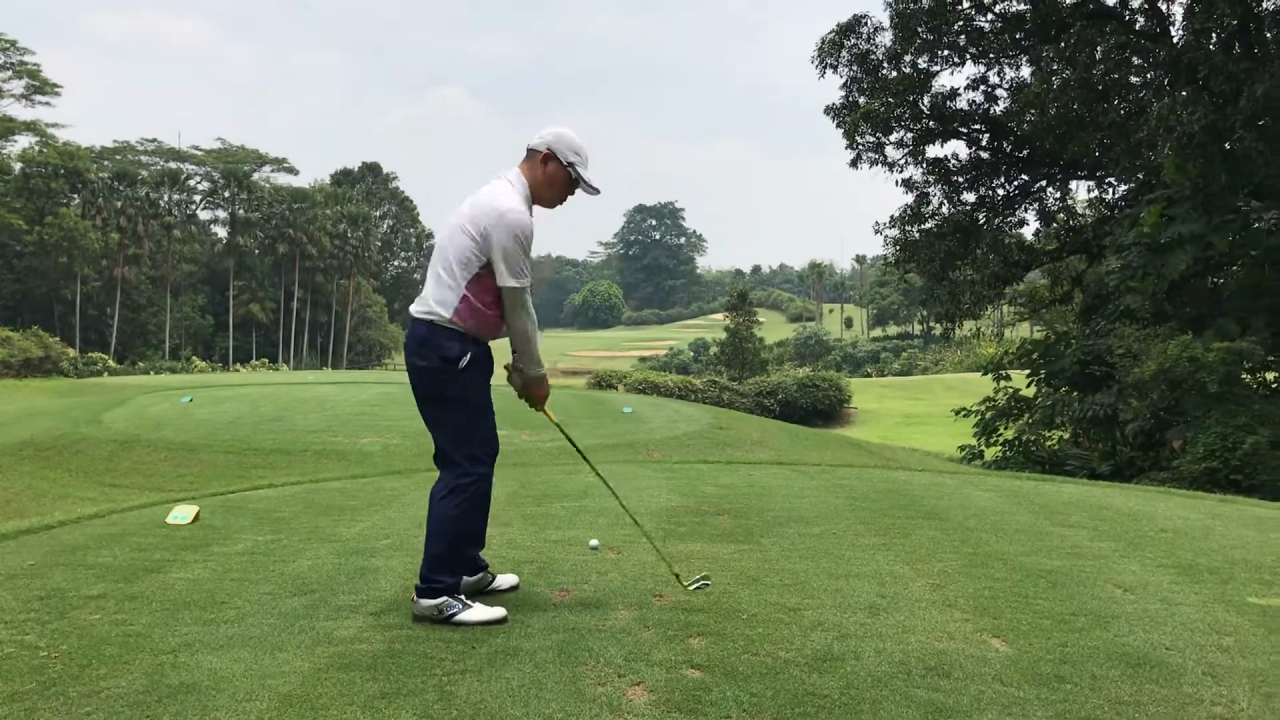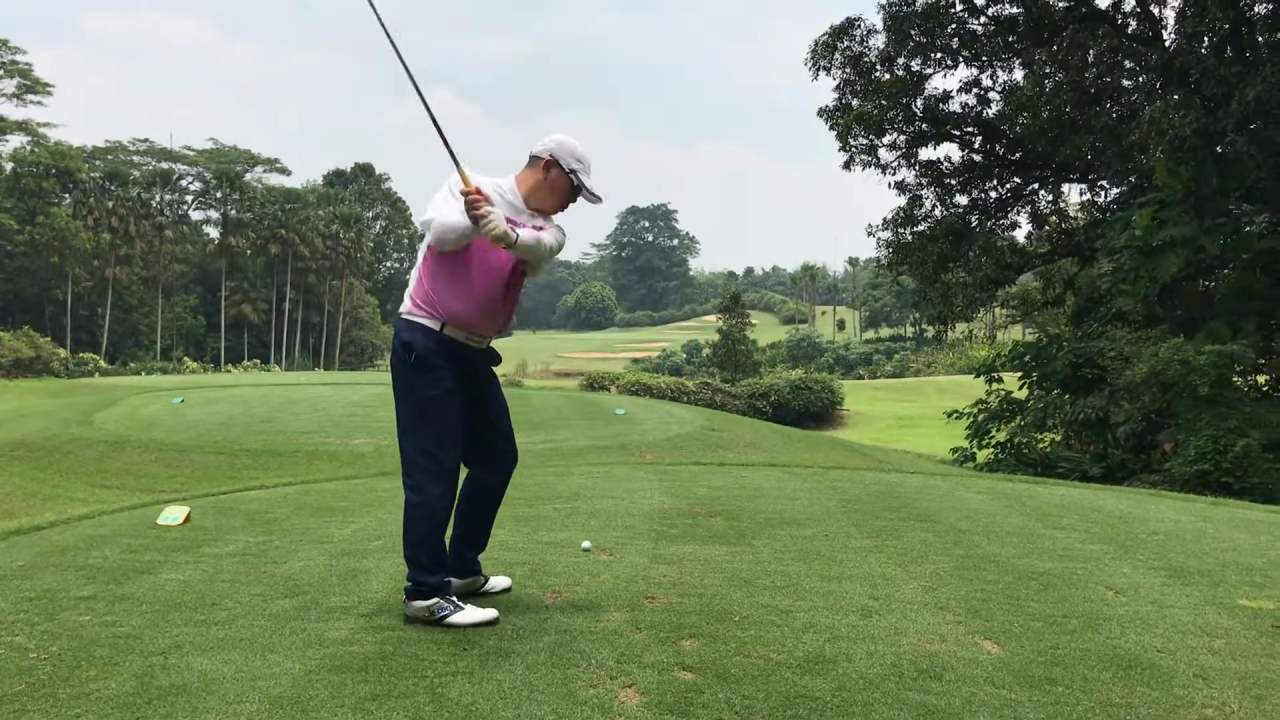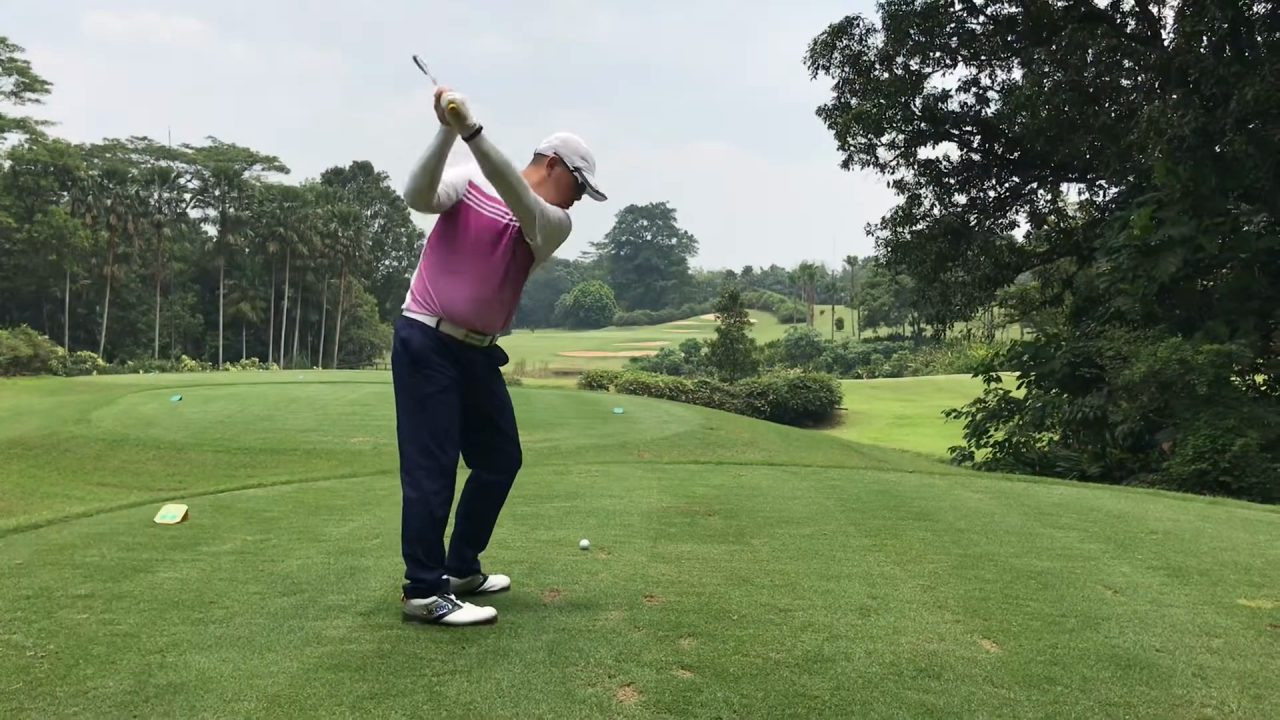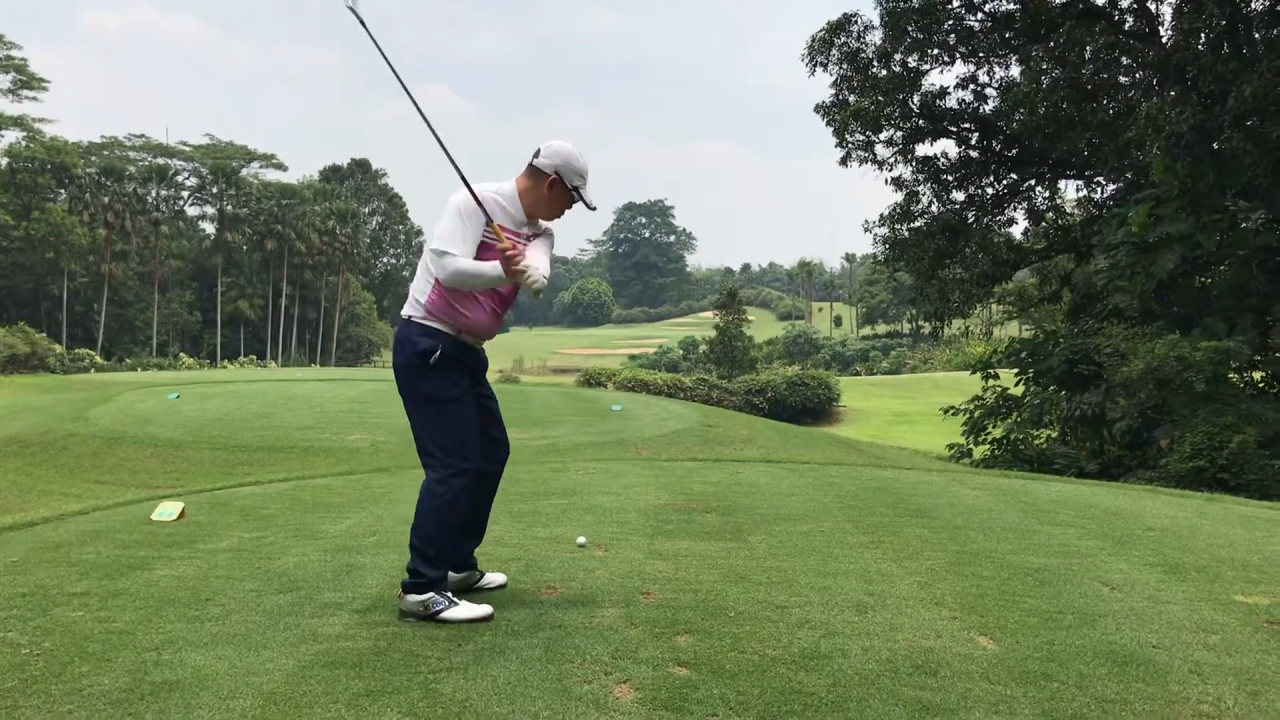
dt=0.3s
person 1, frame 1
left shoulder: (498, 197)
right shoulder: (511, 214)
left elbow: (505, 294)
right elbow: (517, 304)
left wrist: (521, 364)
right wrist: (532, 370)
left hip: (437, 340)
right hip: (447, 345)
left knee: (475, 455)
right knee: (465, 466)
left ankle: (465, 568)
right ankle: (435, 593)
person 1, frame 2
left shoulder: (551, 233)
right shoulder: (466, 193)
left elbow: (528, 248)
right elbow: (441, 235)
left wrist: (503, 226)
right wrist: (477, 219)
left hip: (474, 353)
right hip: (425, 346)
left knee: (496, 460)
right knee: (434, 470)
left ankle: (460, 570)
right ankle: (425, 594)
person 1, frame 3
left shoulder: (553, 224)
right shoulder: (467, 182)
left elbow: (517, 200)
right elbow: (417, 198)
left wrist: (472, 131)
right wrist: (447, 132)
left hip: (478, 353)
right hip: (426, 342)
left knee: (500, 460)
right knee: (432, 467)
left ankle: (460, 568)
right ankle: (424, 590)
person 1, frame 4
left shoulder: (540, 233)
right shoulder: (474, 203)
left elbow: (535, 278)
right elbow: (447, 270)
left wrist: (518, 266)
right wrist: (500, 270)
left hip: (456, 349)
right hip: (430, 346)
left knee: (488, 457)
right knee: (452, 465)
left ankle: (455, 565)
right ankle: (423, 588)
